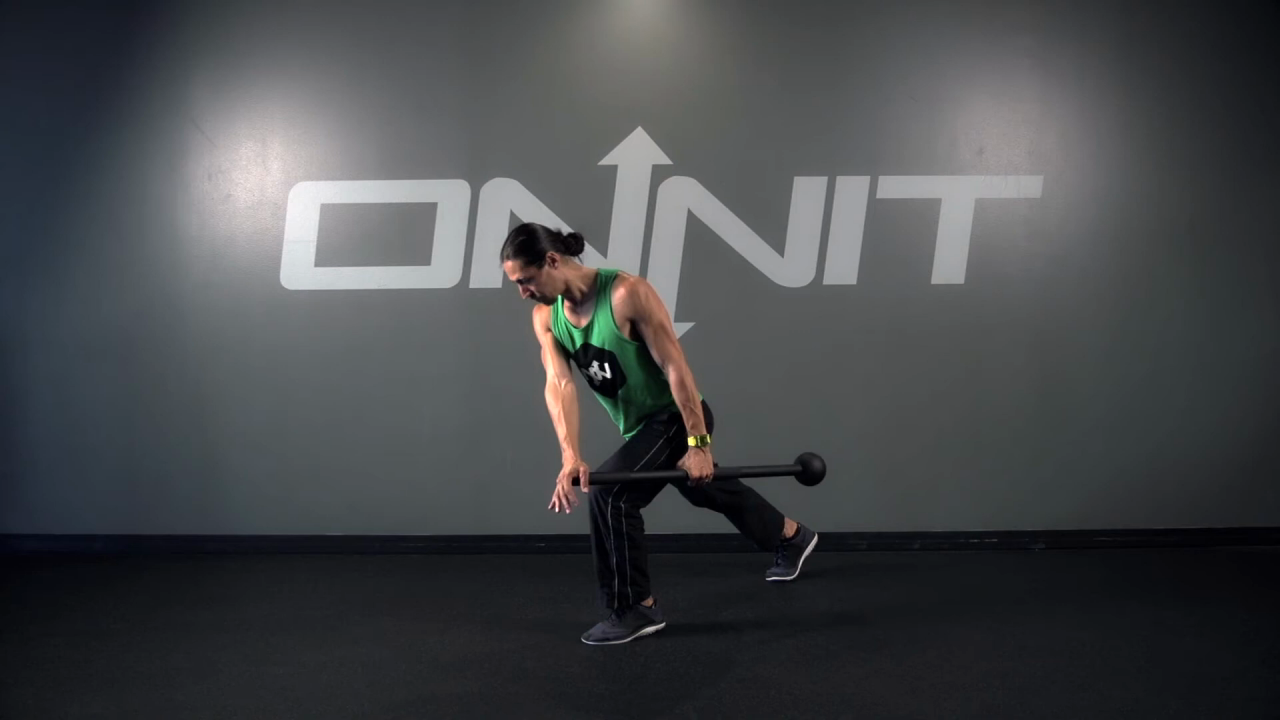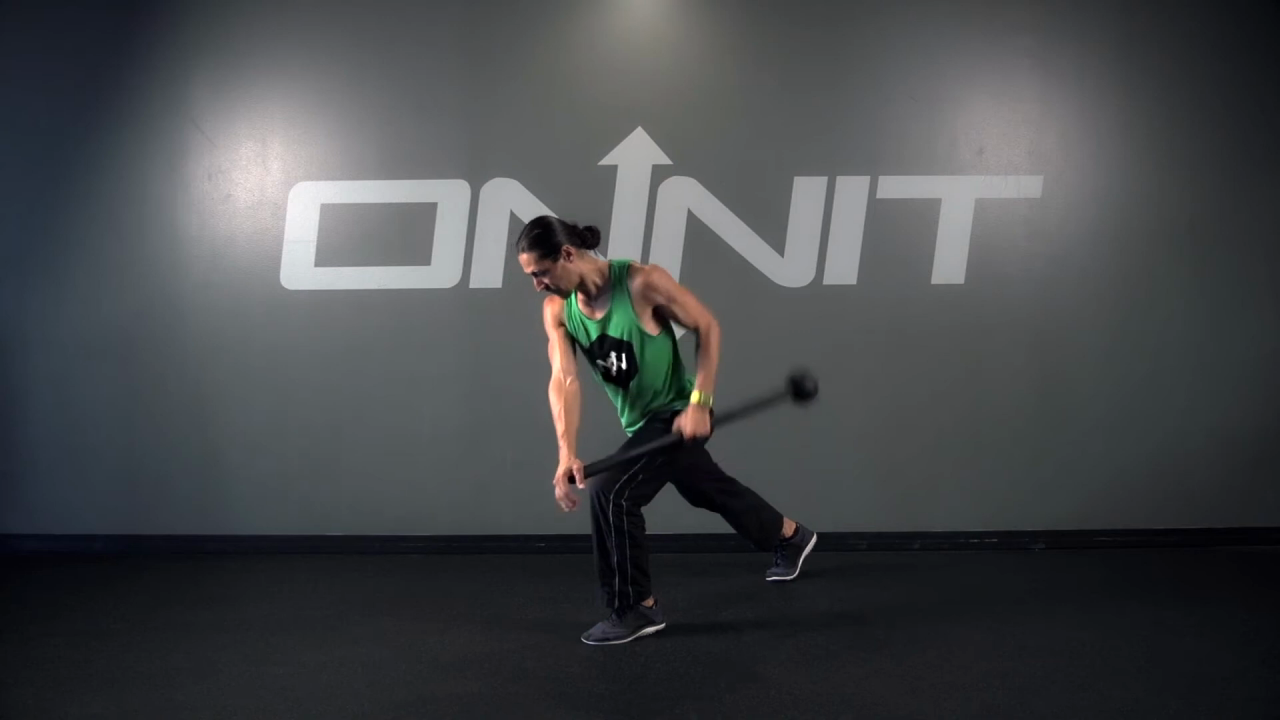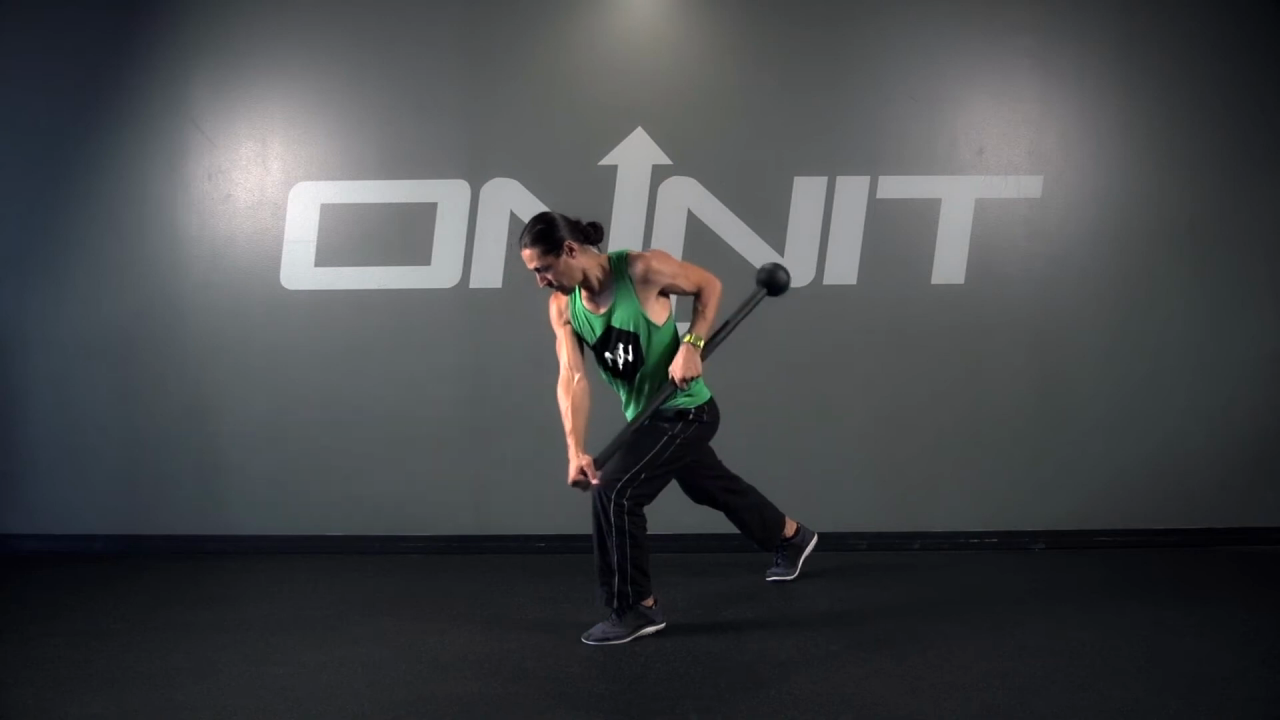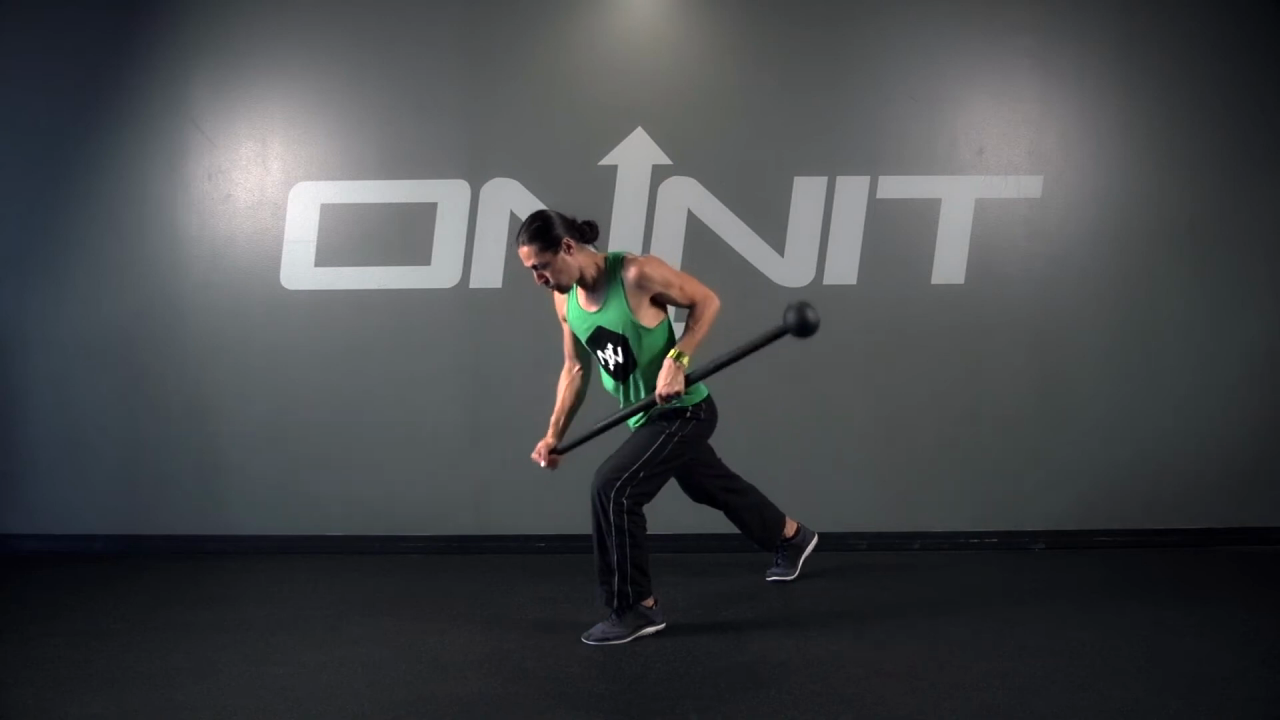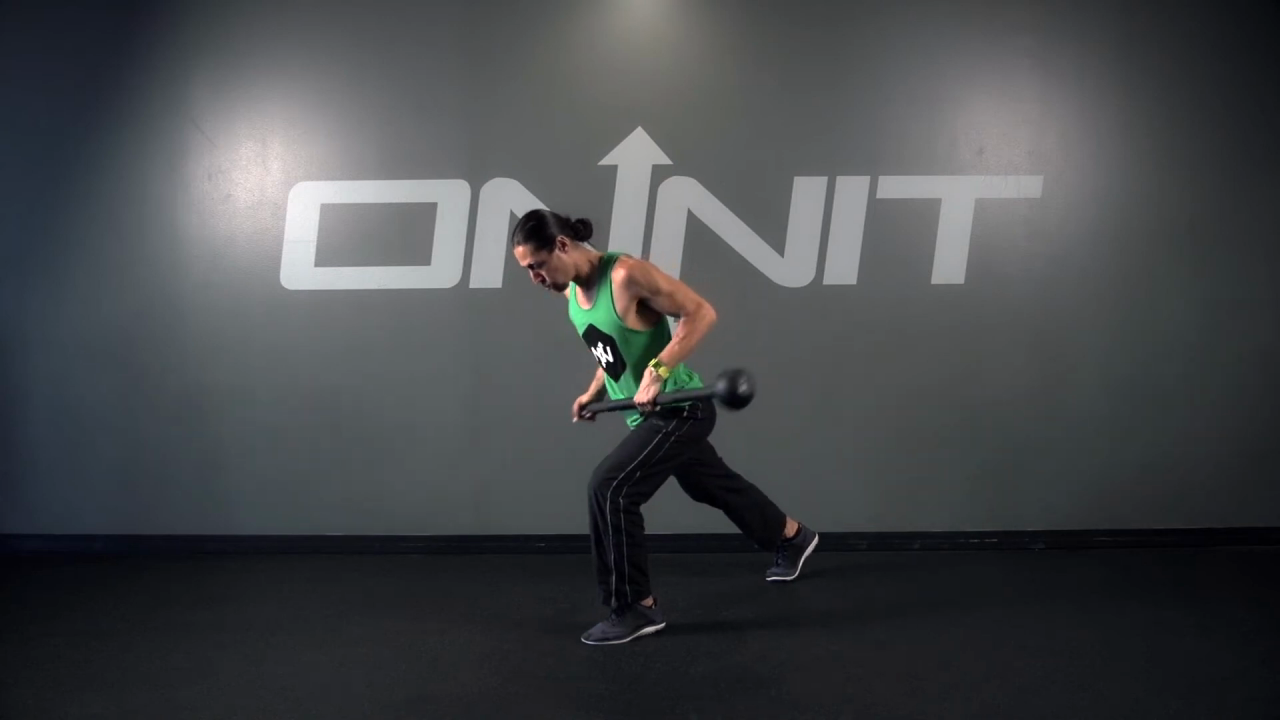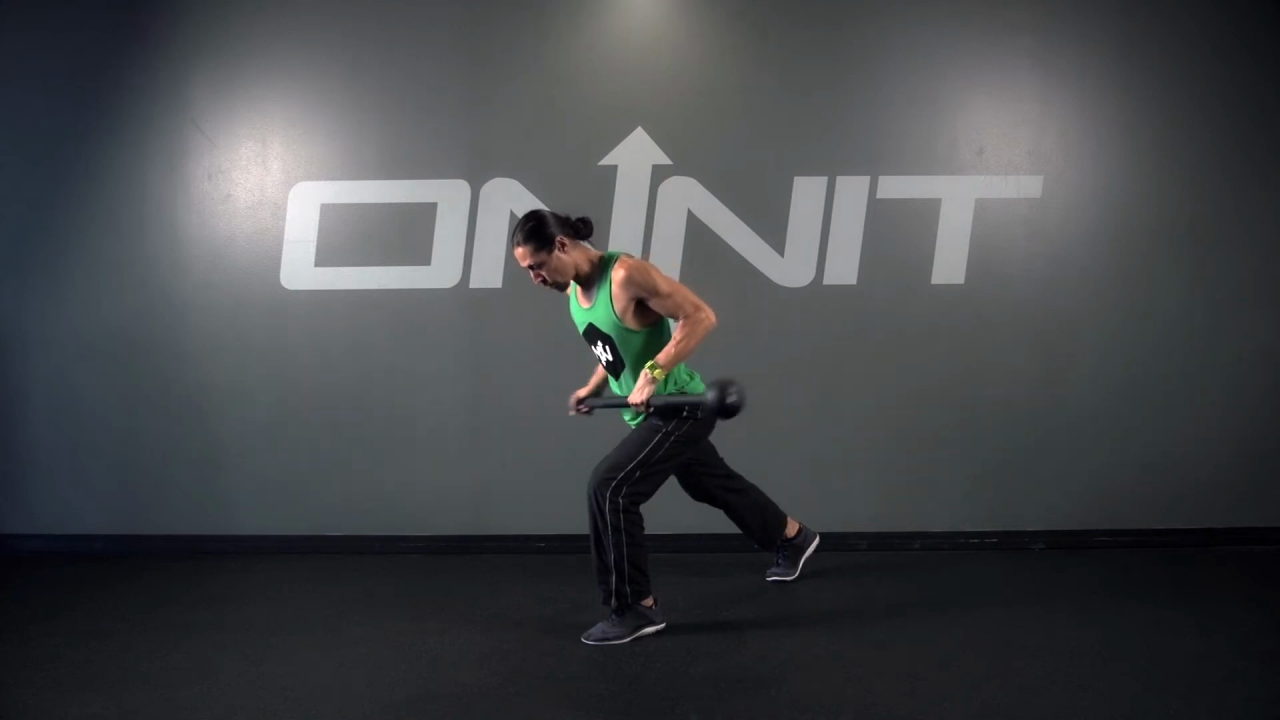
dt=0.5s
person 1, frame 1
left shoulder: (627, 293)
right shoulder: (545, 317)
left elbow: (675, 367)
right elbow: (559, 385)
left wrist: (698, 443)
right wrist: (571, 456)
left hip: (677, 416)
right hip: (642, 425)
left knee: (610, 492)
right knee: (710, 489)
left ankle: (636, 609)
right ankle: (792, 536)
person 1, frame 2
left shoulder: (642, 282)
right shoulder: (557, 311)
left elbow: (708, 328)
right elbow: (564, 380)
left wrist: (699, 402)
right wrist: (566, 453)
left hip: (677, 415)
right hip: (641, 423)
left knee: (610, 491)
right knee: (710, 490)
left ankle: (637, 608)
right ankle: (790, 536)
person 1, frame 3
left shoulder: (642, 269)
right shoulder: (562, 307)
left elbow: (709, 285)
right elbow: (572, 377)
left wrist: (691, 346)
right wrist: (576, 449)
left hip: (685, 409)
right hip: (649, 417)
left knee: (615, 490)
right knee: (713, 487)
left ankle: (636, 609)
right ankle: (793, 536)
person 1, frame 4
left shoulder: (636, 273)
right shoulder: (565, 300)
left elbow: (706, 301)
right elbow: (575, 369)
left wrist: (676, 361)
right wrist: (554, 433)
left hip: (684, 409)
right hip: (649, 417)
left knee: (612, 488)
right knee: (713, 487)
left ankle: (637, 608)
right ankle: (792, 537)
person 1, frame 5
left shoulder: (627, 275)
right shoulder: (571, 290)
left elbow: (701, 313)
left wrist: (657, 372)
right wrist: (597, 389)
left hip: (679, 409)
right hip: (651, 414)
left knee: (609, 488)
right knee: (712, 485)
left ankle: (636, 608)
right ankle: (793, 538)
person 1, frame 6
left shoulder: (626, 274)
right shoulder: (574, 288)
left elbow: (701, 316)
left wrist: (652, 373)
right wrist: (594, 386)
left hip: (680, 408)
right hip: (655, 413)
left knee: (609, 488)
right knee: (713, 485)
left ankle: (637, 608)
right ankle: (794, 537)
